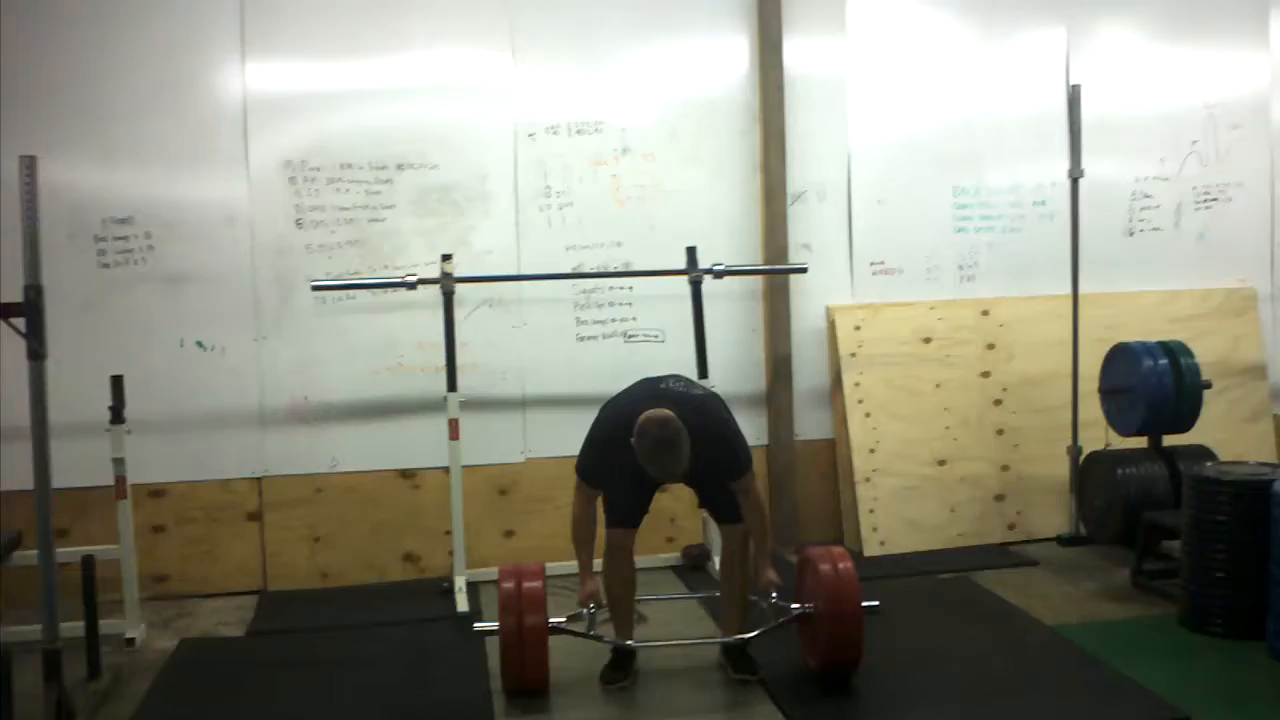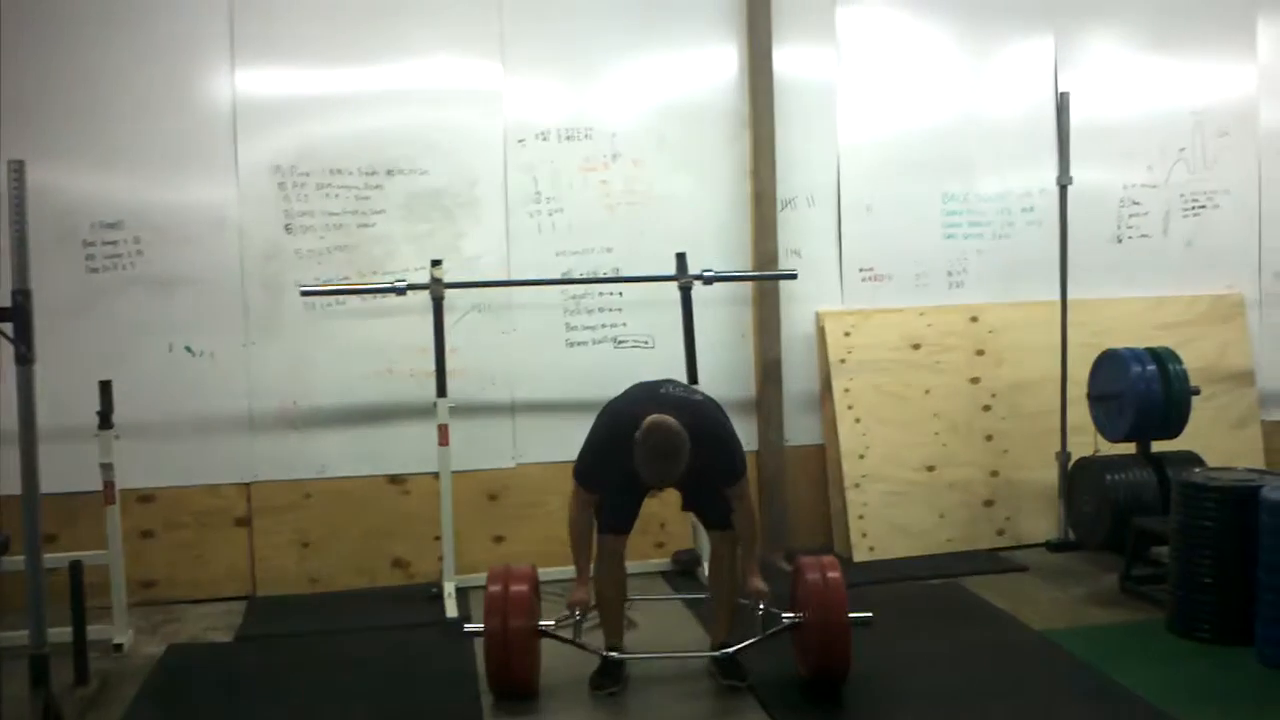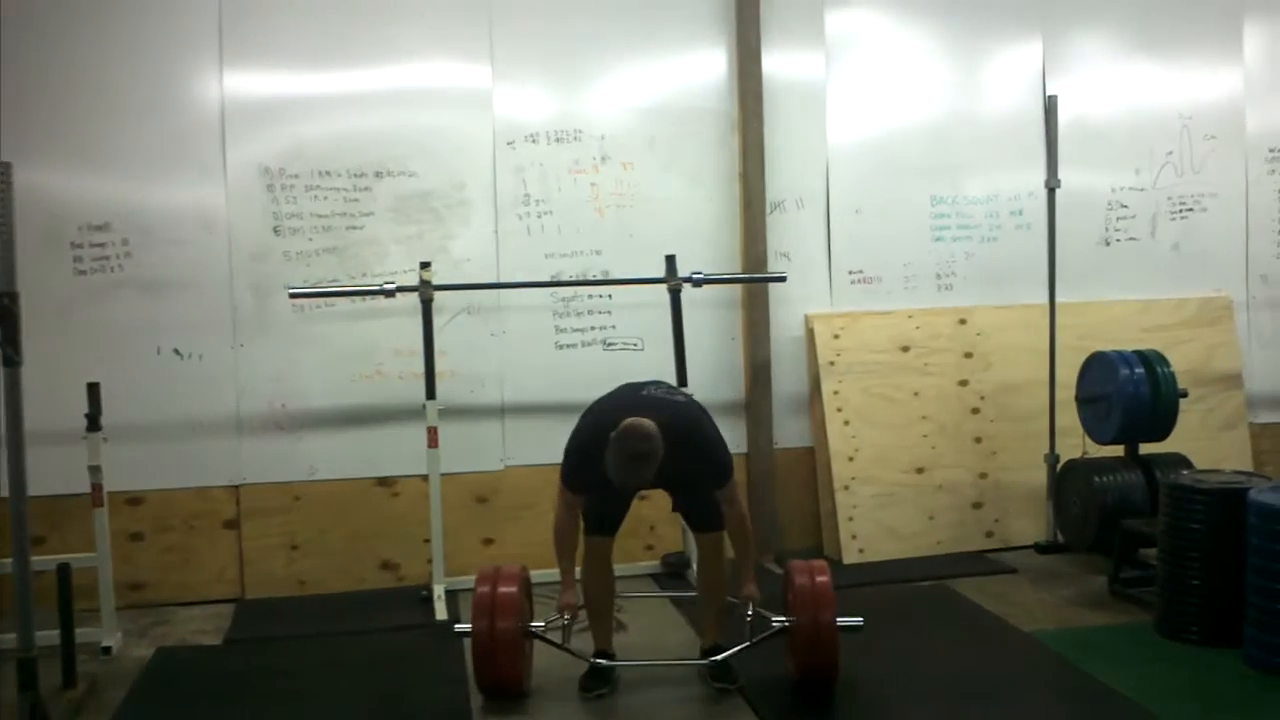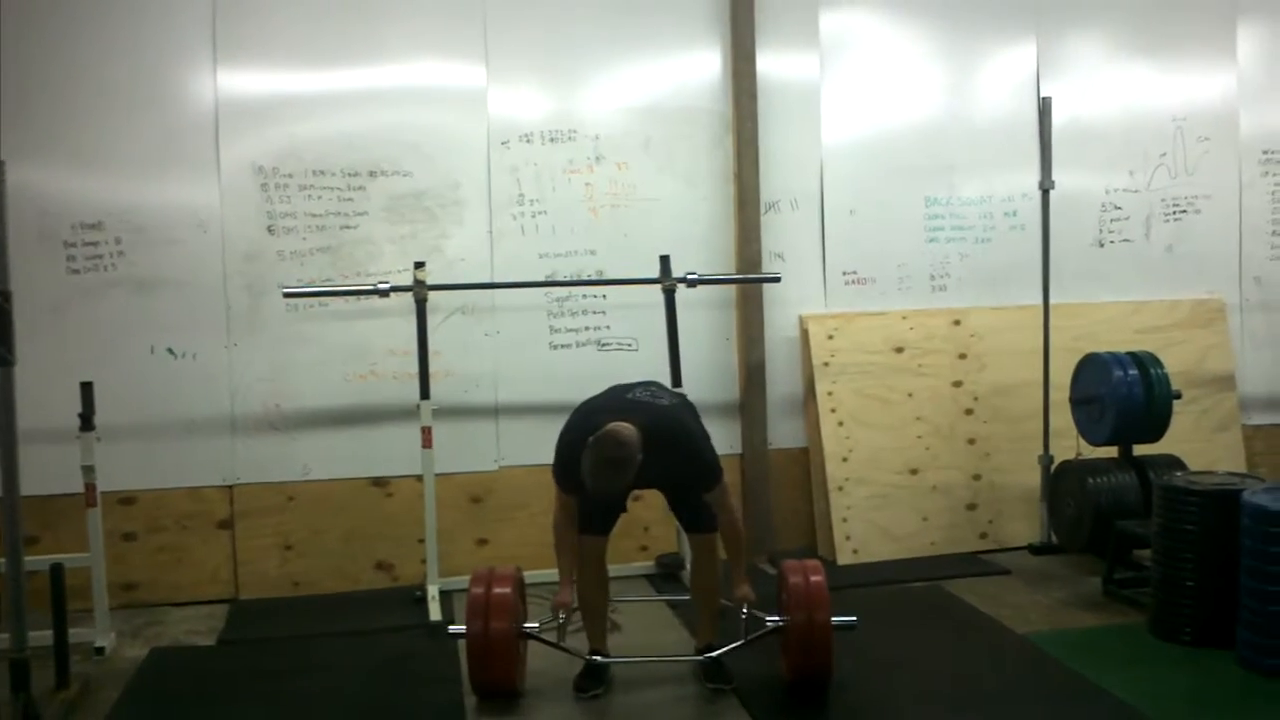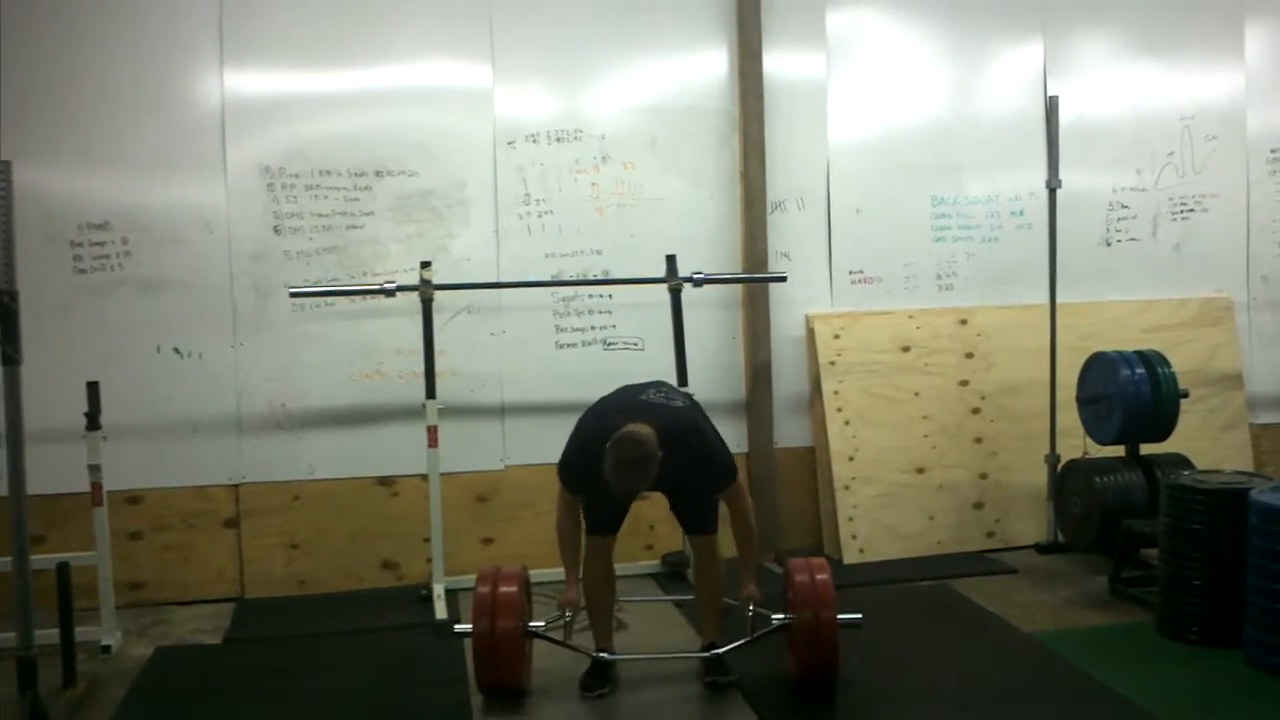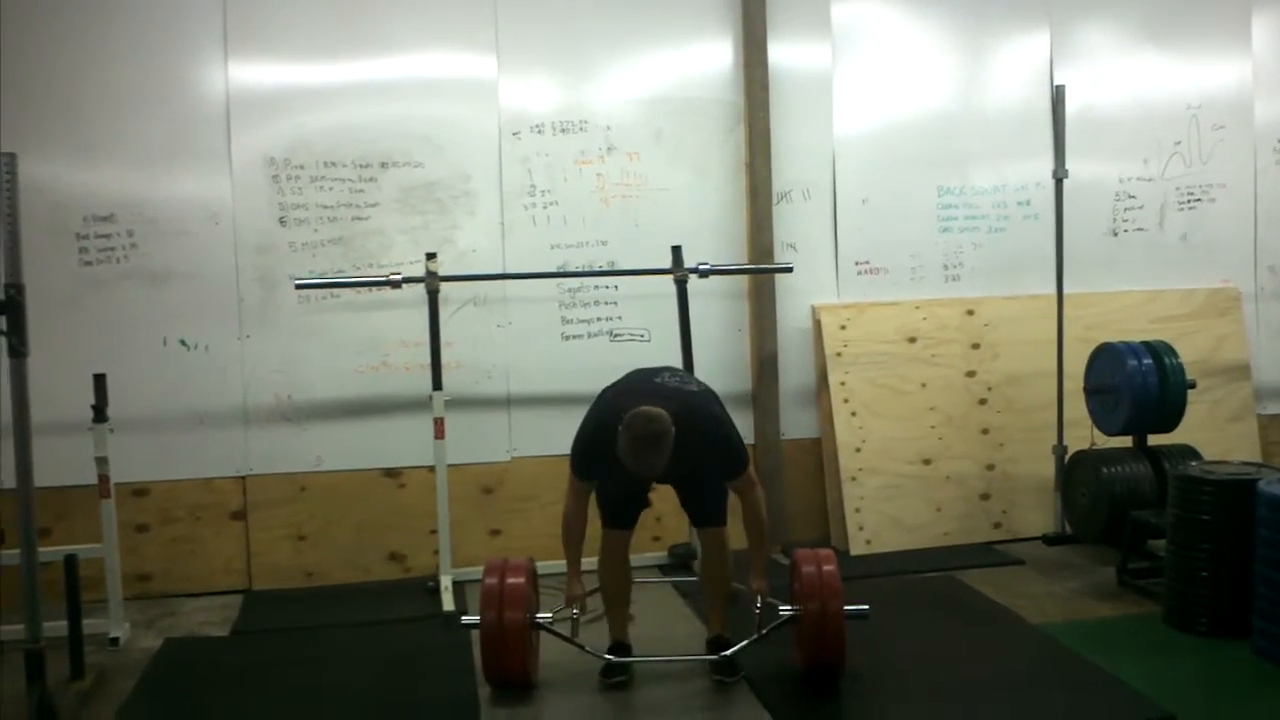
dt=0.3s
person 1, frame 1
left shoulder: (718, 428)
right shoulder: (608, 432)
left elbow: (748, 494)
right elbow: (584, 500)
left wrist: (763, 563)
right wrist: (587, 576)
left hip: (707, 455)
left knee: (737, 532)
right knee: (618, 540)
left ankle: (732, 644)
right ankle: (623, 649)
person 1, frame 2
left shoulder: (715, 432)
right shoulder: (608, 434)
left elbow: (740, 500)
right elbow: (581, 503)
left wrist: (752, 572)
right wrist: (582, 581)
left hip: (701, 461)
right hip: (622, 464)
left knee: (726, 538)
right knee: (609, 546)
left ankle: (721, 650)
right ankle: (613, 656)
person 1, frame 3
left shoulder: (698, 436)
right shoulder: (587, 439)
left elbow: (732, 504)
right elbow: (568, 508)
left wrist: (747, 578)
right wrist: (568, 585)
left hip: (686, 462)
right hip: (608, 461)
left knee: (712, 542)
right knee: (596, 547)
left ankle: (712, 652)
right ankle: (603, 657)
person 1, frame 4
left shoulder: (685, 439)
right shoulder: (574, 441)
left elbow: (723, 507)
right elbow: (566, 509)
left wrist: (740, 580)
right wrist: (566, 584)
left hip: (674, 456)
right hip: (602, 460)
left knee: (705, 543)
right knee: (590, 547)
left ankle: (707, 652)
right ankle: (597, 658)
person 1, frame 5
left shoulder: (699, 441)
right shoulder: (585, 443)
left elbow: (738, 500)
right elbow: (568, 508)
left wrist: (749, 578)
right wrist: (572, 583)
left hip: (686, 463)
left knee: (705, 545)
right knee: (597, 547)
left ankle: (711, 650)
right ankle: (603, 657)
person 1, frame 6
left shoulder: (711, 427)
right shoulder: (597, 429)
left elbow: (750, 491)
right elbow: (577, 497)
left wrist: (758, 571)
right wrist: (573, 577)
left hip: (698, 456)
left knee: (714, 537)
right knee: (614, 540)
left ankle: (717, 641)
right ankle: (619, 646)
